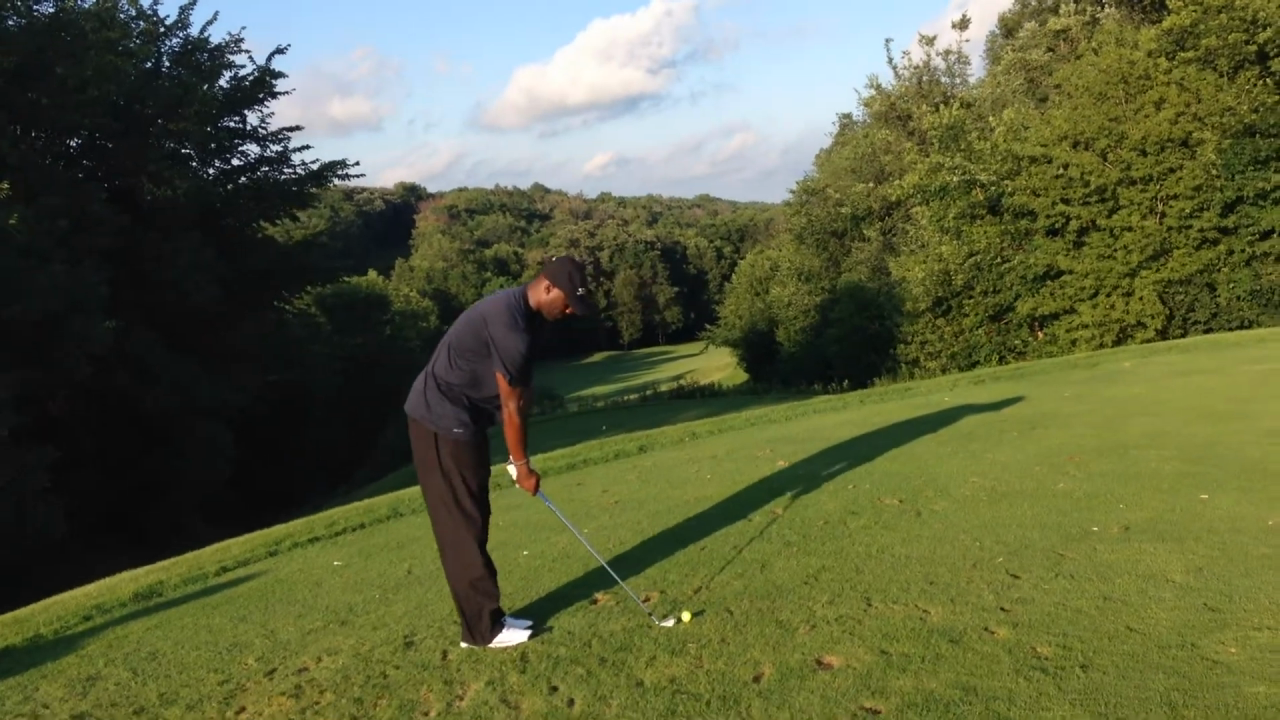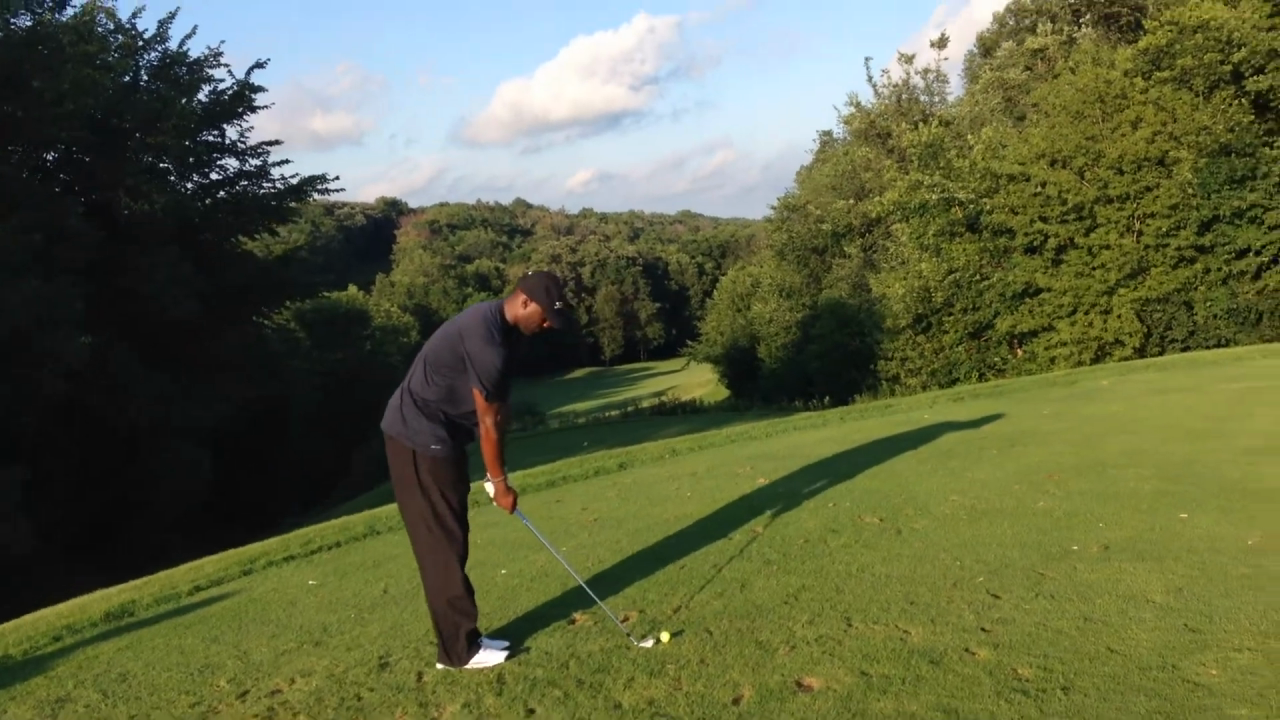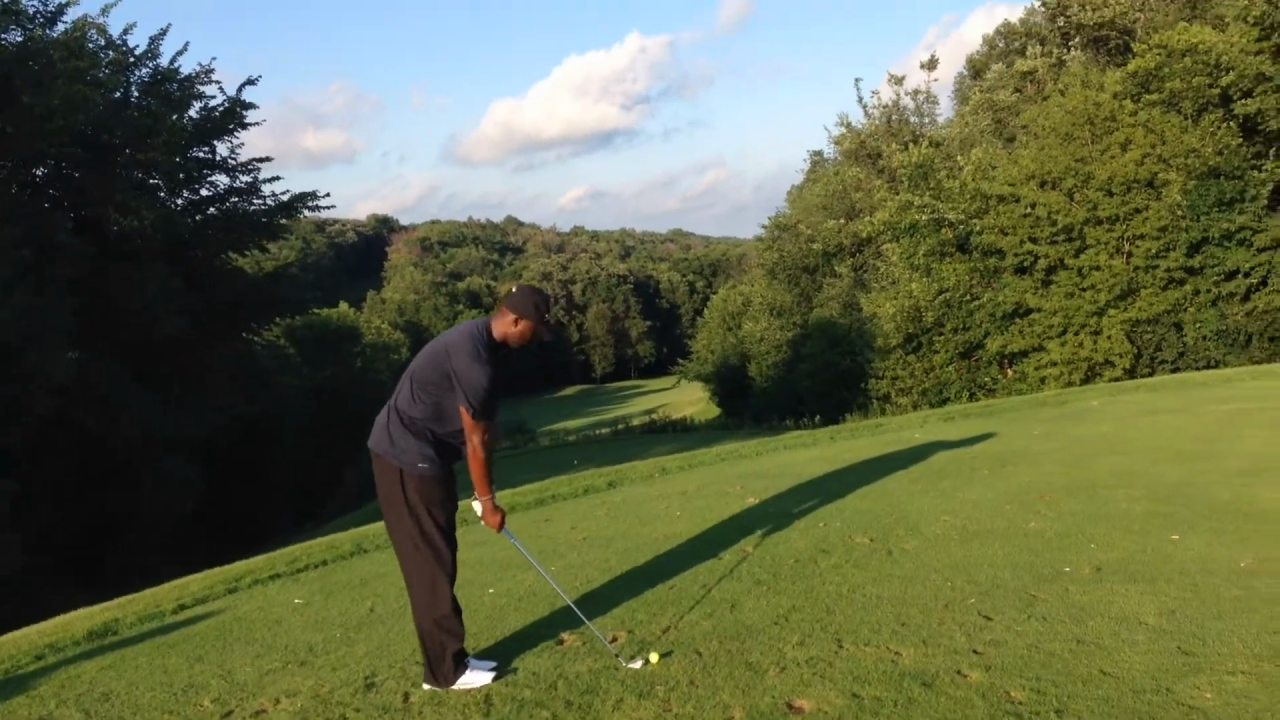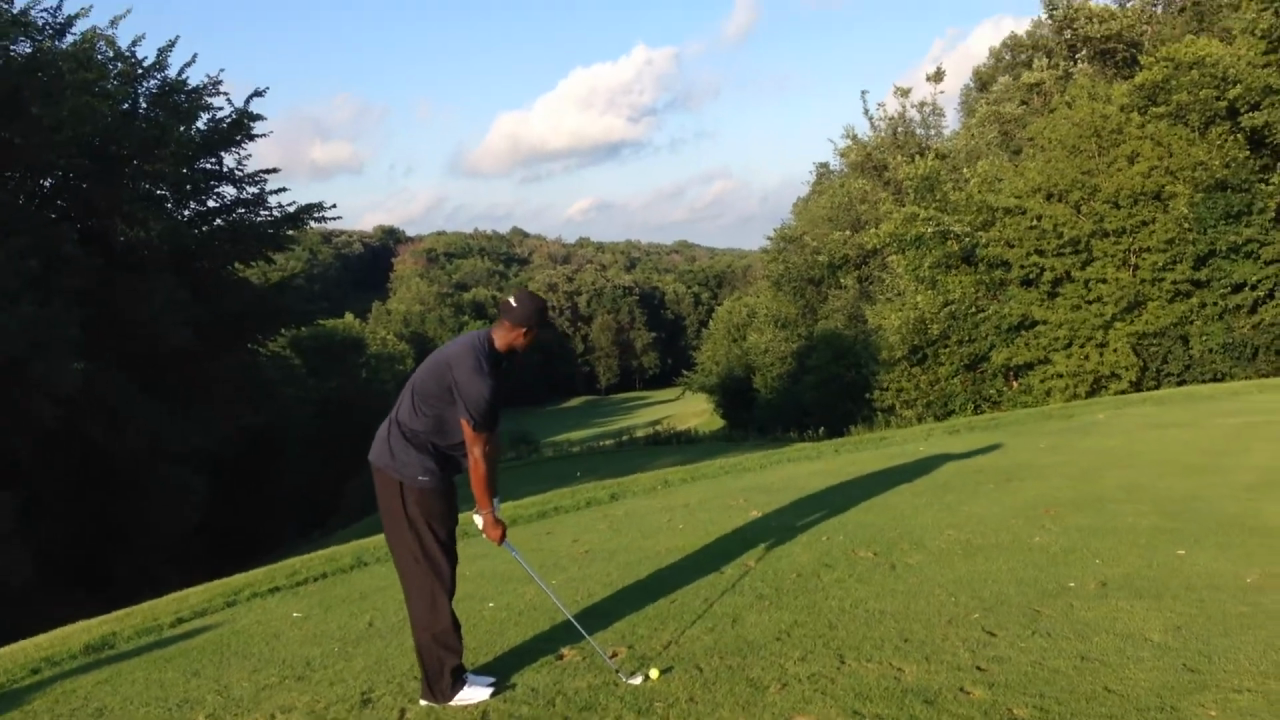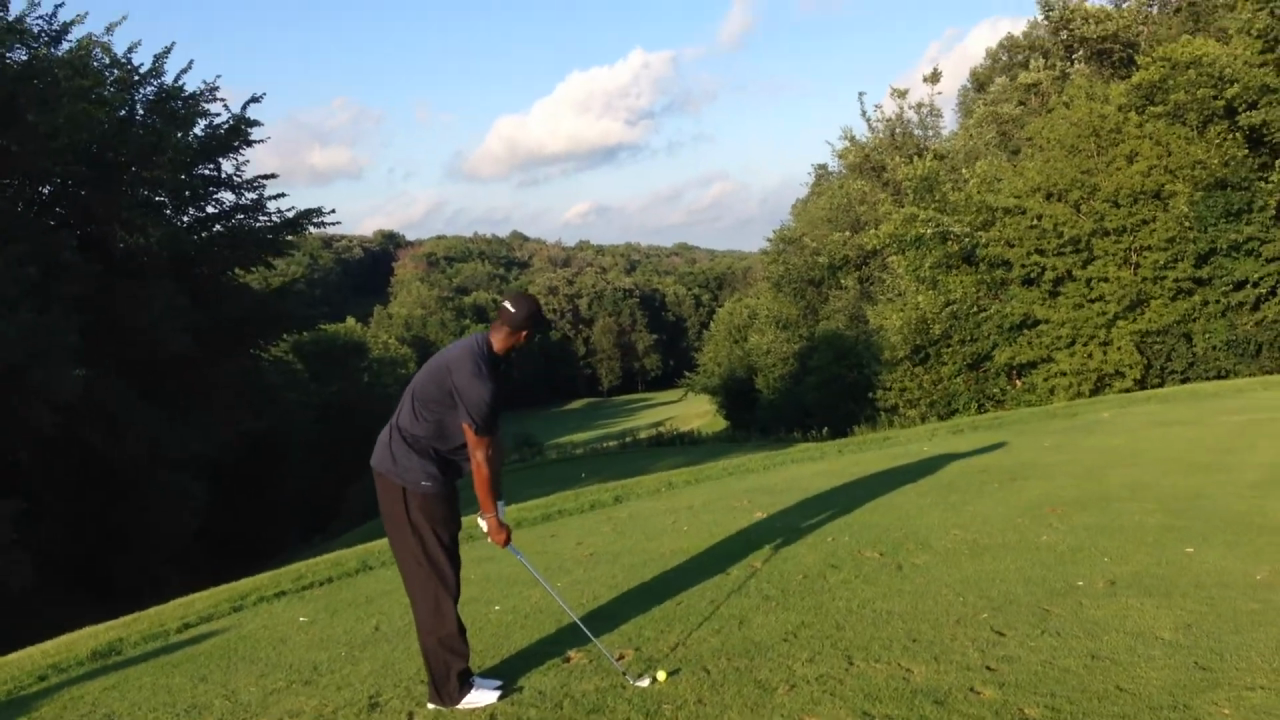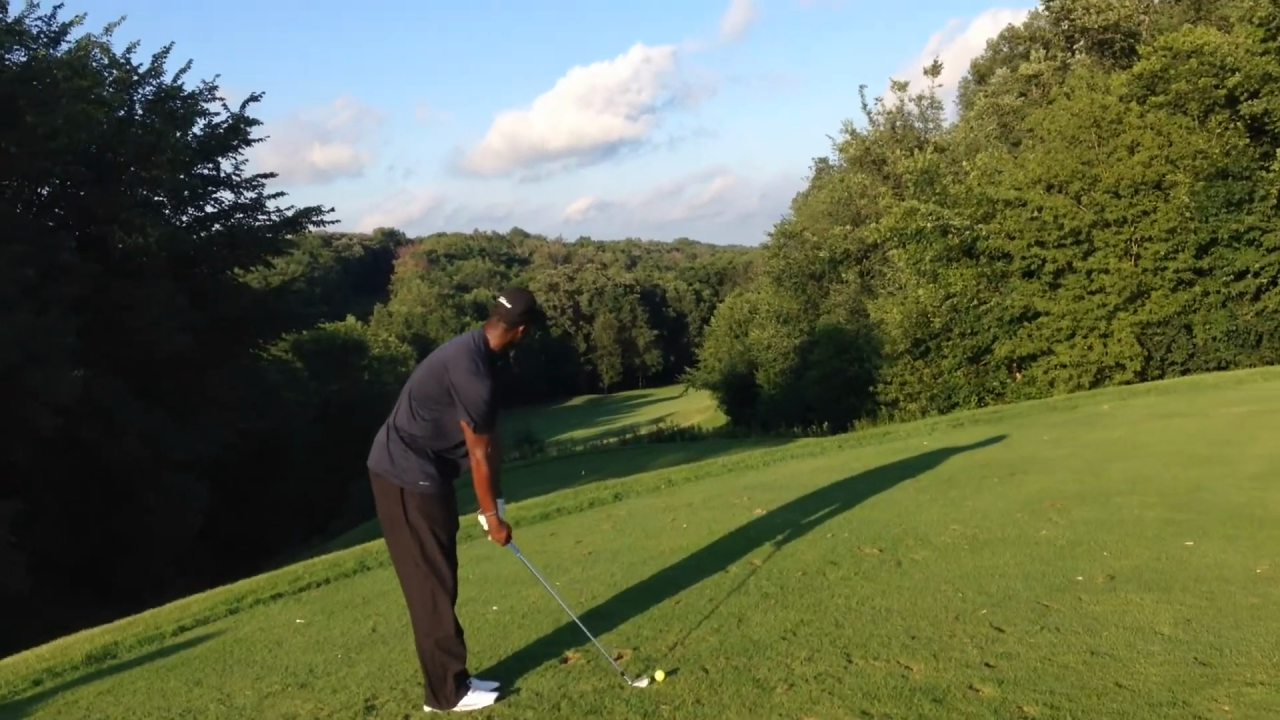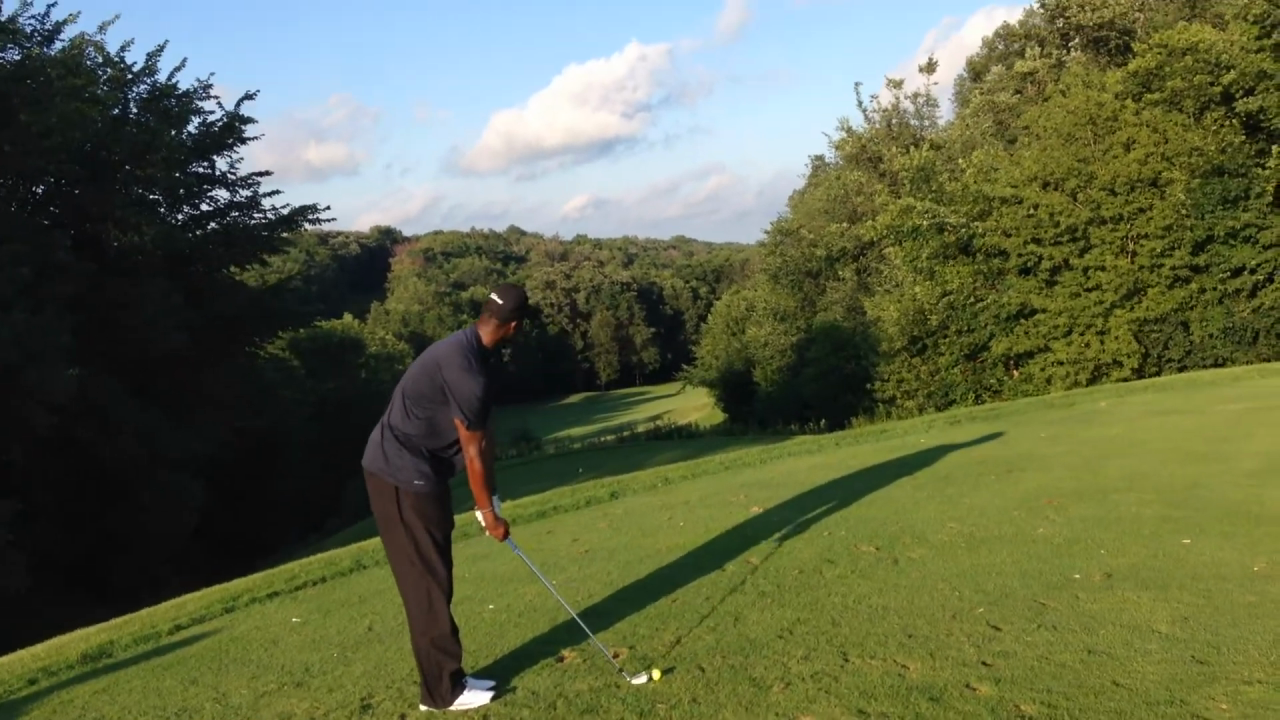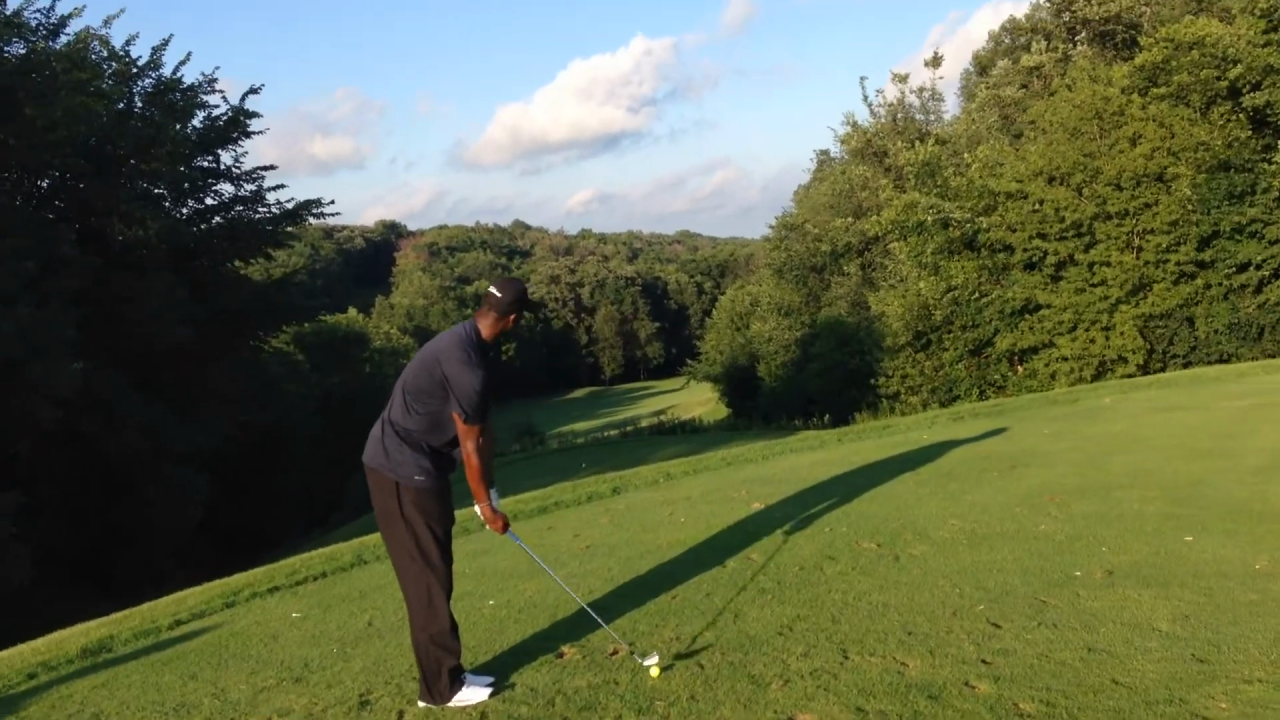
dt=0.1s
person 1, frame 1
left shoulder: (517, 307)
right shoulder: (510, 325)
left elbow: (520, 395)
right elbow: (511, 405)
left wrist: (520, 455)
right wrist: (522, 465)
left hip: (459, 419)
right hip: (442, 421)
left knee: (473, 522)
right knee: (462, 525)
left ankle: (488, 615)
right ankle: (482, 628)
person 1, frame 2
left shoulder: (493, 321)
right shoulder: (487, 339)
left elbow: (498, 409)
right elbow: (488, 420)
left wrist: (498, 472)
right wrist: (499, 482)
left hip: (437, 435)
right hip: (419, 439)
left knee: (450, 540)
right knee: (442, 544)
left ankle: (464, 636)
right ankle: (458, 649)
person 1, frame 3
left shoulder: (479, 338)
right shoulder: (473, 358)
left elbow: (486, 427)
right elbow: (475, 439)
left wrist: (488, 490)
right wrist: (487, 501)
left hip: (422, 454)
right hip: (407, 457)
left knee: (439, 560)
right knee: (430, 564)
left ankle: (451, 656)
right ankle: (445, 670)
person 1, frame 4
left shoulder: (482, 351)
right shoulder: (475, 369)
left elbow: (488, 438)
right elbow: (476, 451)
left wrist: (491, 501)
right wrist: (488, 514)
left hip: (423, 467)
right hip: (407, 471)
left knee: (438, 574)
right knee: (430, 578)
left ankle: (449, 673)
right ankle: (443, 685)
person 1, frame 5
left shoulder: (477, 354)
right shoulder: (474, 374)
left elbow: (489, 444)
right elbow: (479, 455)
left wrist: (496, 503)
right wrist: (492, 518)
left hip: (422, 471)
right hip: (410, 475)
left knee: (441, 579)
right knee: (434, 582)
left ankle: (455, 675)
right ankle: (450, 689)
person 1, frame 6
left shoulder: (475, 352)
right shoulder: (472, 371)
left elbow: (488, 440)
right elbow: (478, 452)
left wrist: (497, 501)
right wrist: (492, 516)
left hip: (420, 471)
right hip: (407, 476)
left knee: (438, 579)
right knee: (432, 583)
left ankle: (451, 677)
right ankle: (446, 691)
person 1, frame 7
left shoulder: (467, 349)
right shoulder: (466, 369)
left elbow: (483, 437)
right elbow: (472, 450)
left wrist: (491, 497)
right wrist: (489, 513)
left hip: (413, 469)
right hip: (402, 474)
left knee: (434, 579)
right knee: (427, 582)
left ankle: (449, 676)
right ankle: (443, 691)
person 1, frame 8
left shoulder: (467, 343)
right shoulder: (465, 362)
left elbow: (481, 430)
right elbow: (471, 444)
left wrist: (488, 494)
right wrist: (487, 506)
left hip: (414, 464)
right hip: (402, 470)
left knee: (435, 574)
right knee: (428, 578)
left ankle: (447, 673)
right ankle: (441, 686)
